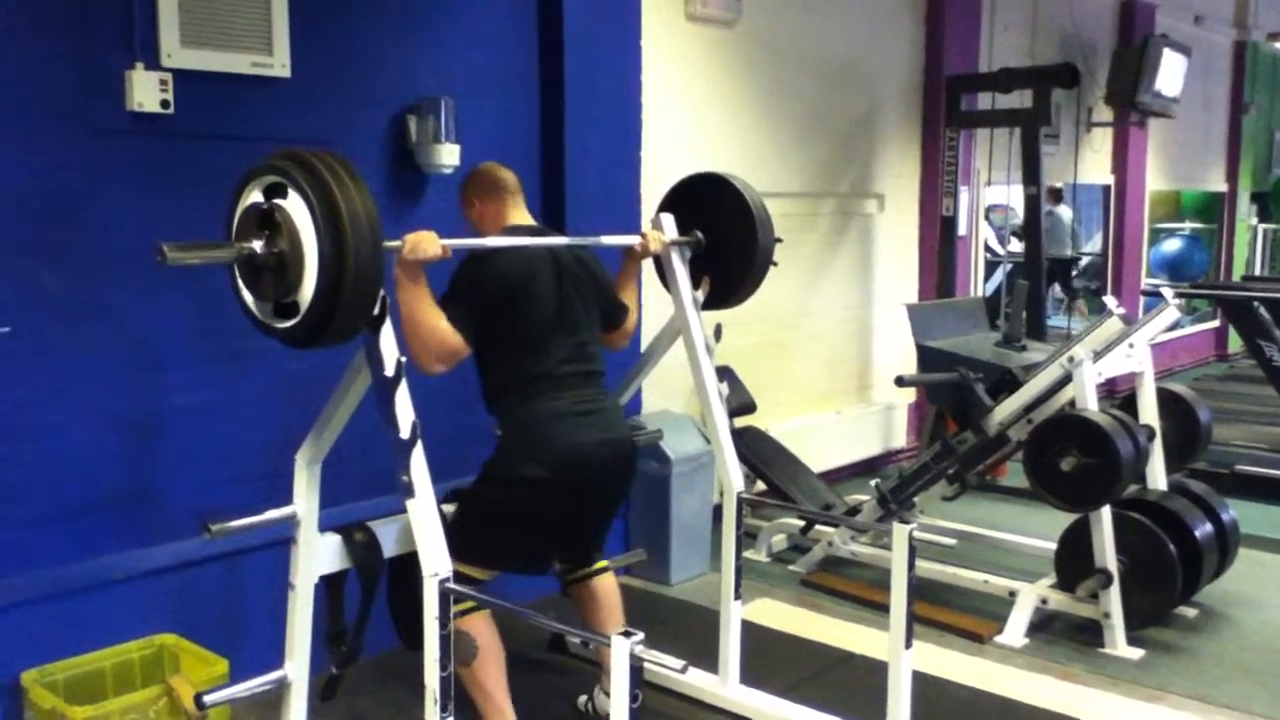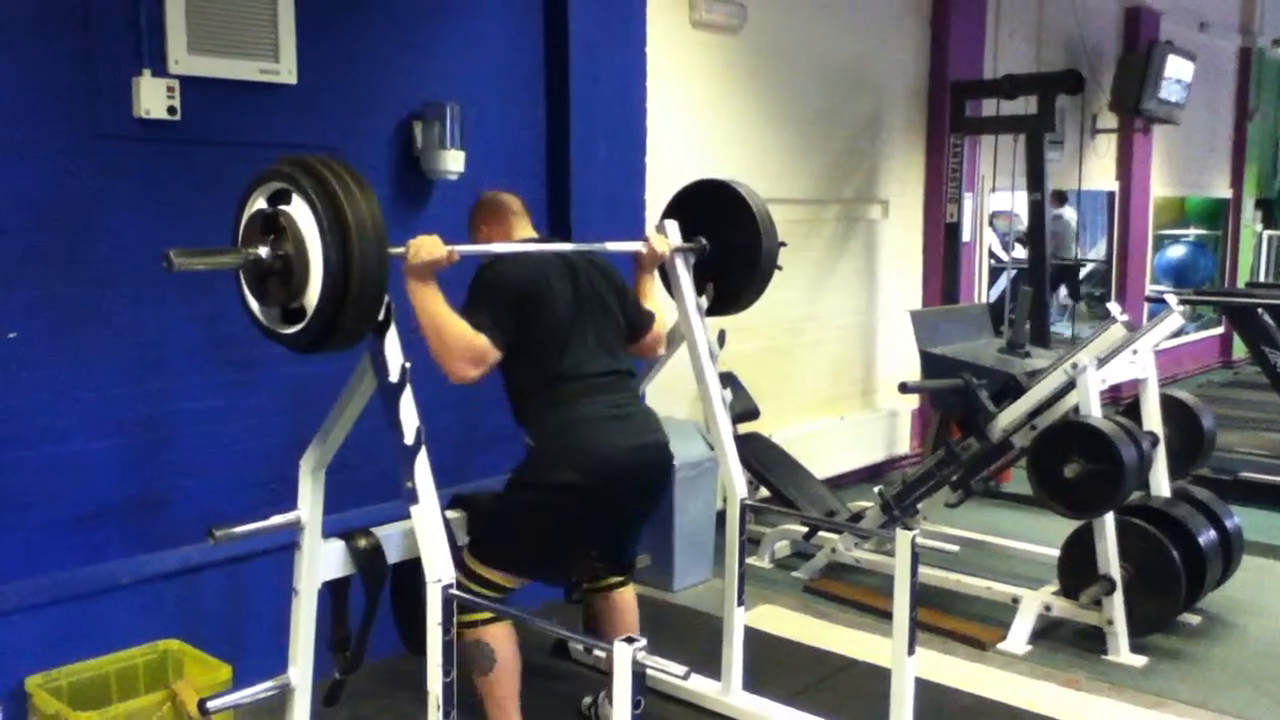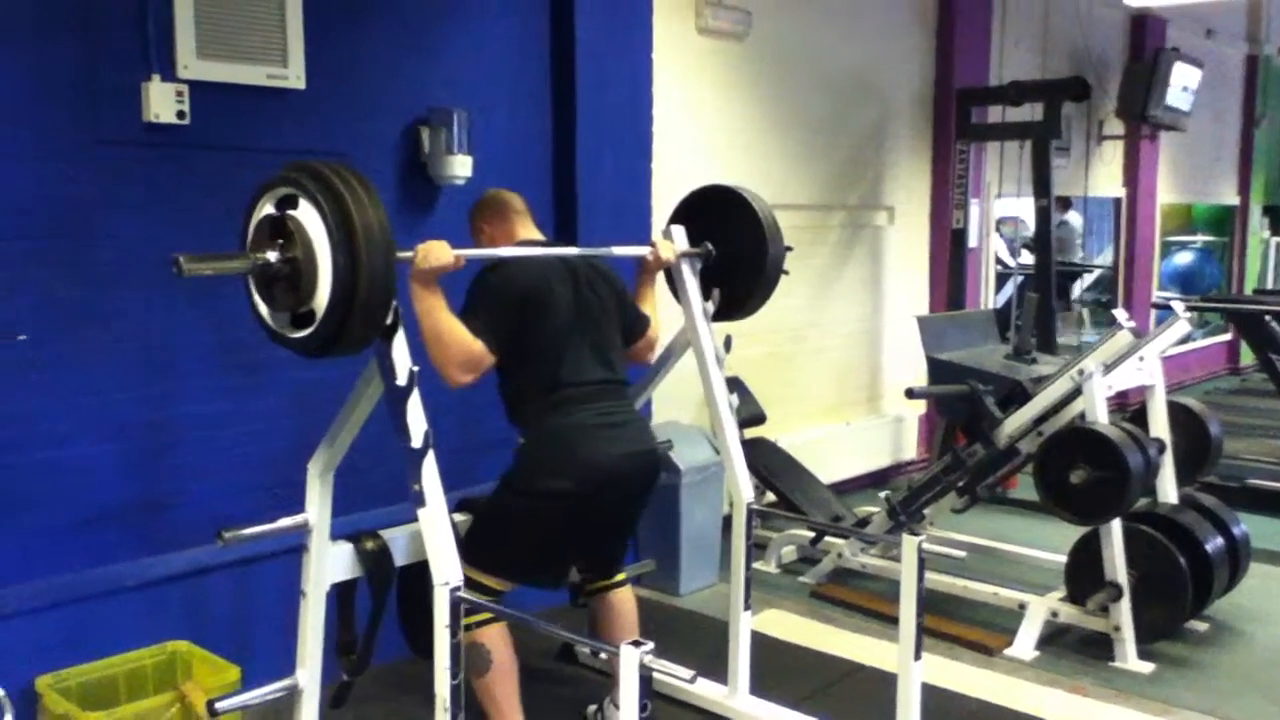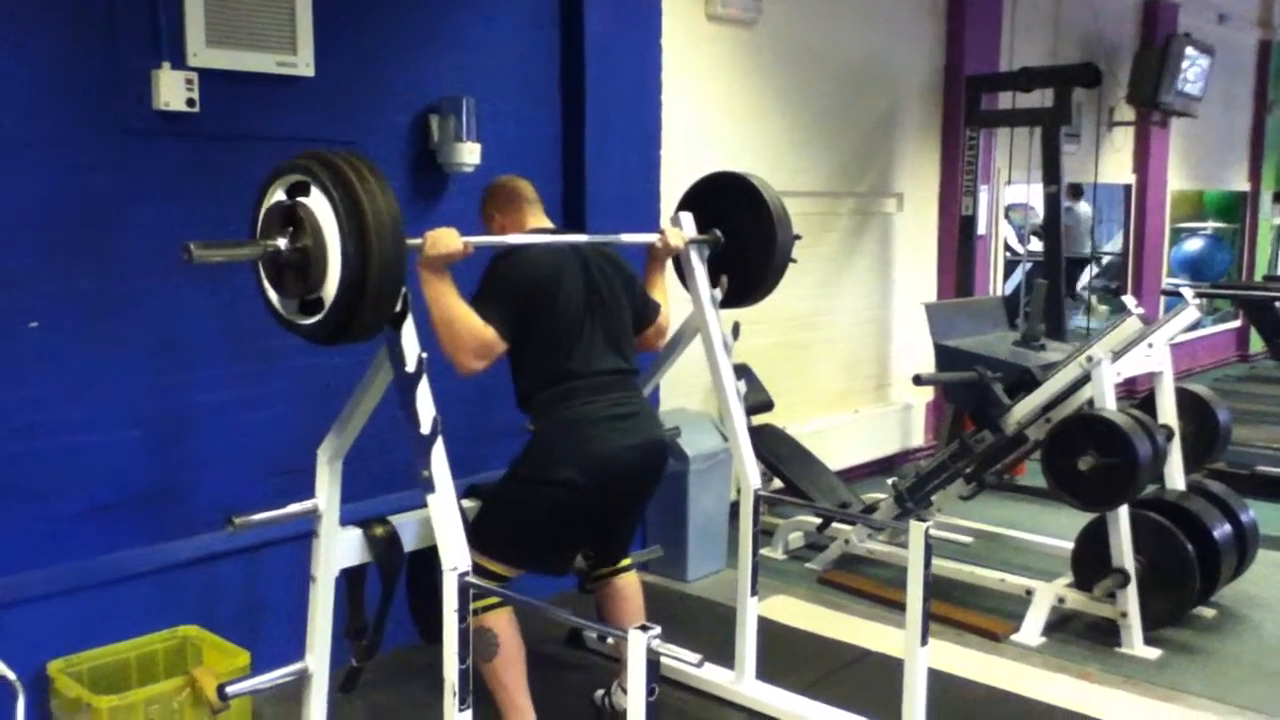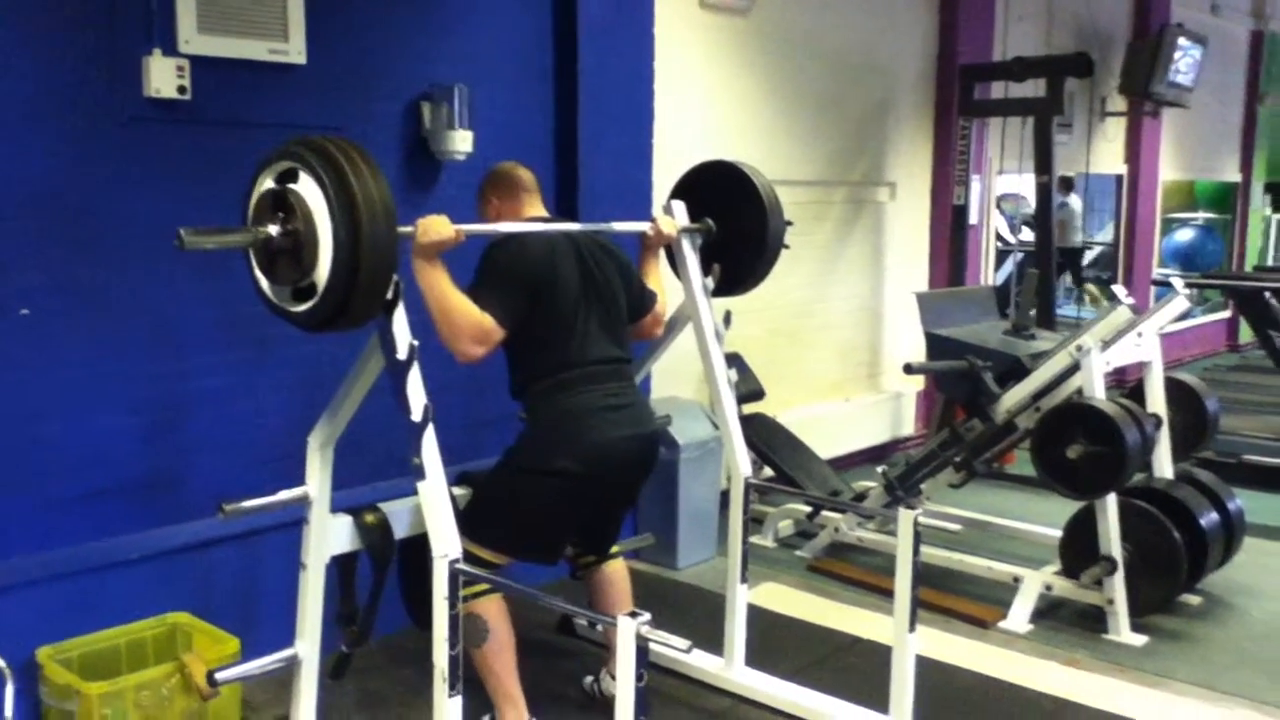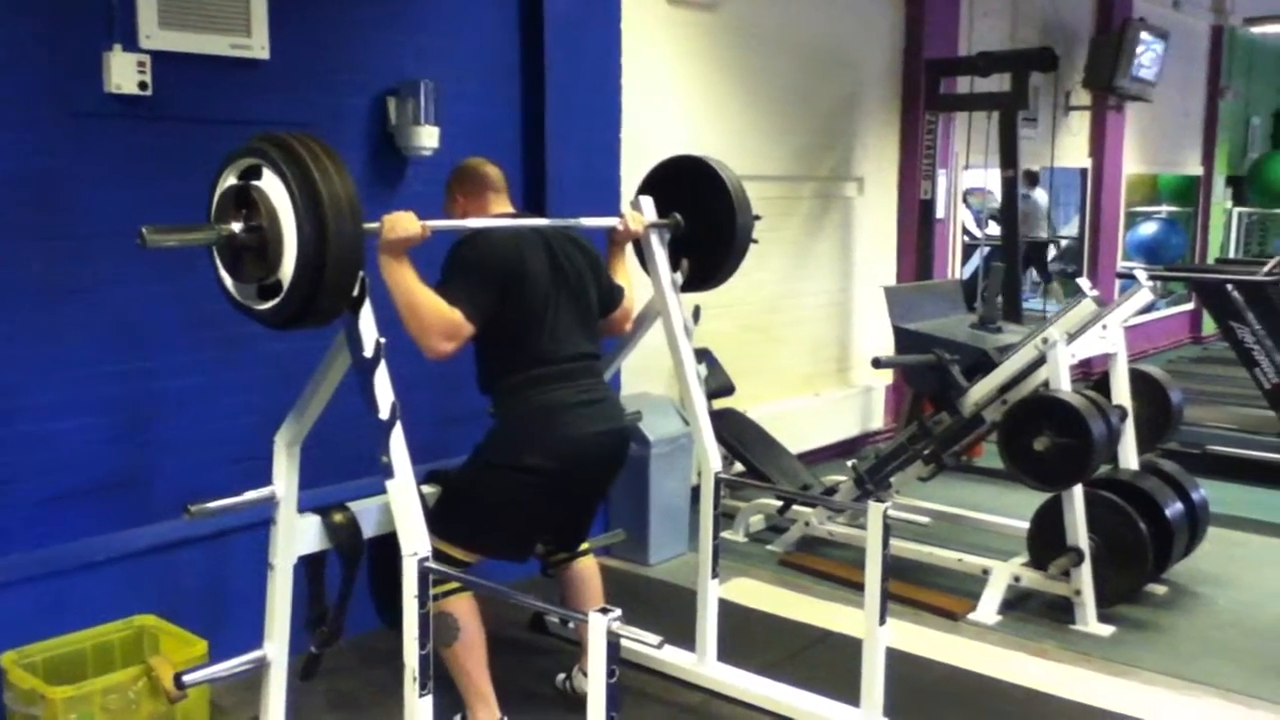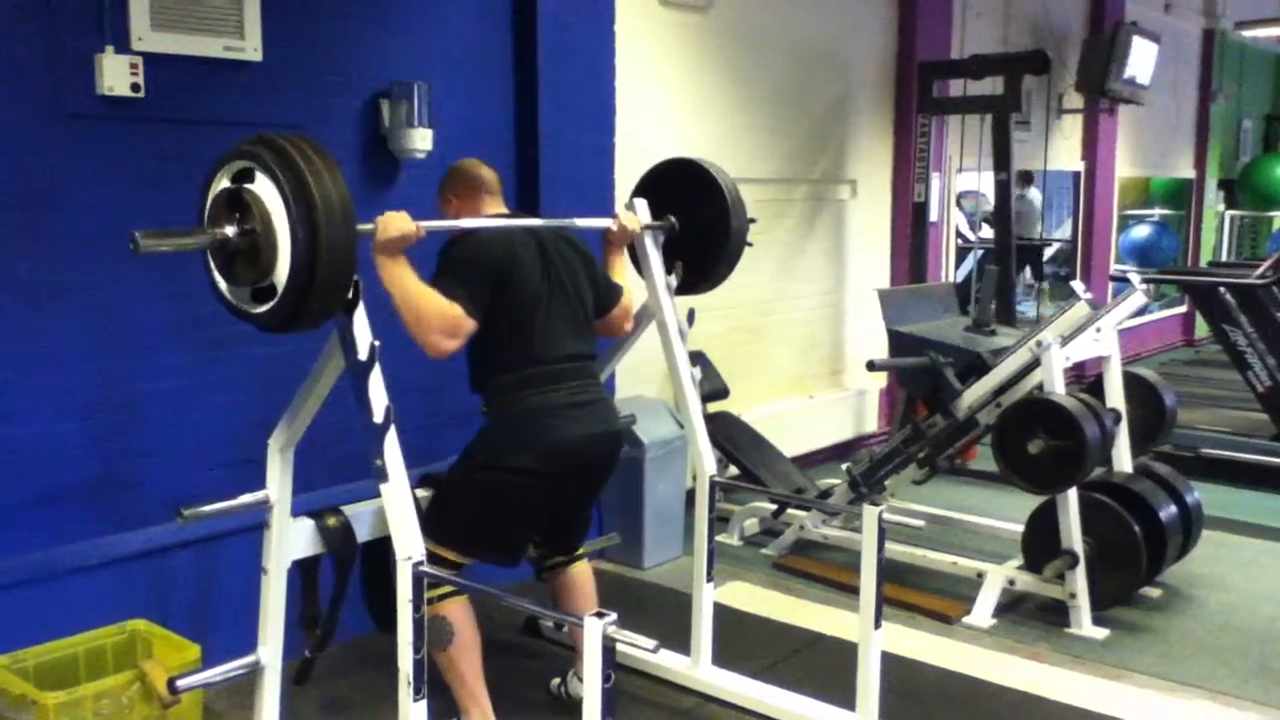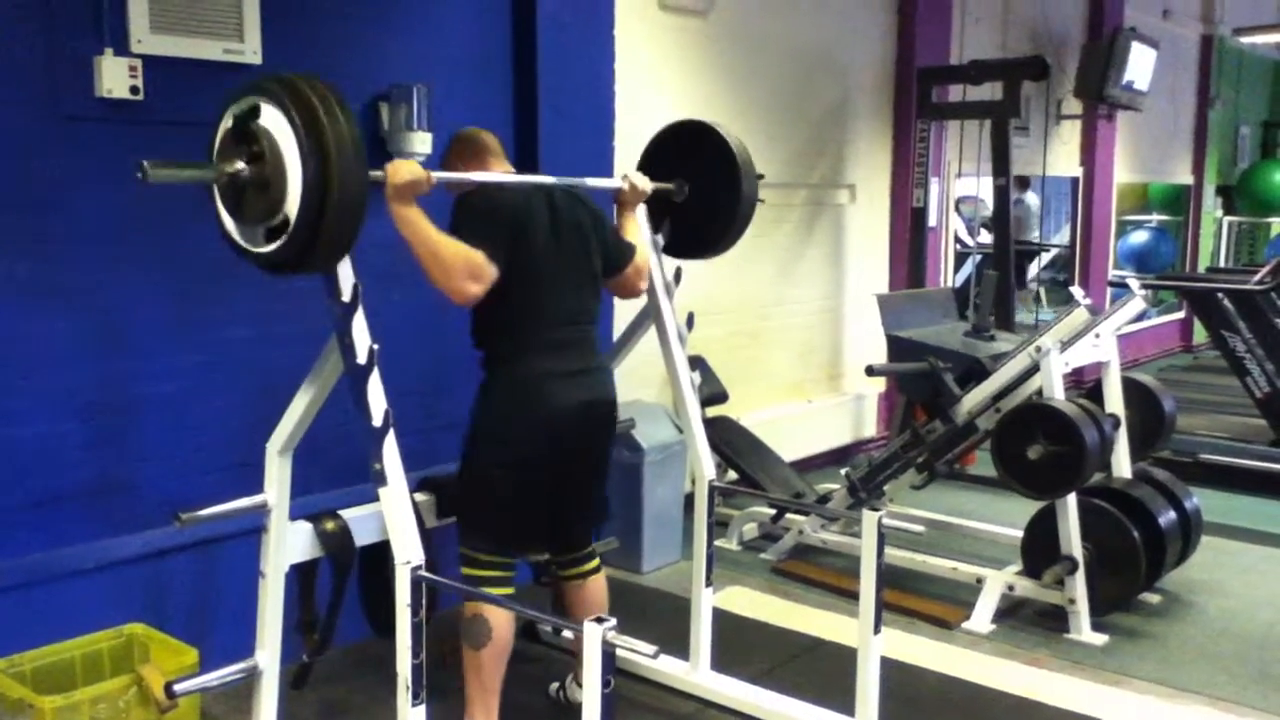
dt=0.4s
person 1, frame 1
left shoulder: (489, 265)
right shoulder: (580, 257)
left elbow: (436, 355)
right elbow: (619, 333)
left wrist: (410, 275)
right wrist: (635, 264)
left hip: (544, 449)
right hip: (613, 437)
left knee: (454, 585)
right knee: (583, 558)
person 1, frame 2
left shoulder: (503, 274)
right shoulder: (596, 266)
left elbow: (464, 362)
right elbow: (652, 342)
left wrist: (420, 280)
right wrist: (647, 271)
left hip: (576, 454)
right hip: (648, 446)
left knee: (473, 592)
right knee: (609, 569)
person 1, frame 3
left shoulder: (504, 277)
right shoulder: (596, 270)
left elbow: (460, 366)
right elbow: (643, 347)
left wrist: (425, 285)
right wrist: (650, 276)
left hip: (566, 459)
right hip: (637, 449)
left knee: (471, 593)
right knee: (603, 570)
person 1, frame 4
left shoulder: (516, 264)
right shoulder: (608, 259)
left elbow: (471, 353)
right elbow: (654, 335)
left wrist: (434, 272)
right wrist: (659, 262)
left hip: (576, 448)
right hip: (645, 438)
left knee: (477, 579)
right knee: (609, 556)
person 1, frame 5
left shoulder: (513, 253)
right shoulder: (603, 248)
left elbow: (470, 341)
right elbow: (651, 324)
left wrist: (427, 261)
right wrist: (653, 251)
left hip: (570, 439)
right hip: (637, 430)
left knee: (468, 565)
right knee: (595, 545)
person 1, frame 6
left shoulder: (481, 249)
right shoulder: (572, 242)
left elbow: (440, 337)
right elbow: (621, 320)
left wrist: (394, 257)
right wrist: (620, 247)
left hip: (541, 435)
right hip: (607, 426)
left knee: (437, 563)
right knee: (566, 540)
person 1, frame 7
left shoulder: (472, 248)
right shoulder: (566, 242)
left elbow: (442, 335)
right elbow: (620, 320)
left wrist: (390, 258)
right wrist: (619, 249)
left hip: (528, 435)
right hip: (599, 426)
left knee: (432, 568)
right knee: (561, 546)
person 1, frame 8
left shoulder: (484, 202)
right shoulder: (577, 202)
left elbow: (467, 282)
right elbow: (634, 280)
left wrist: (404, 205)
right wrist: (629, 210)
left hip: (524, 398)
right hip: (592, 392)
left knee: (488, 563)
right knee: (576, 546)
